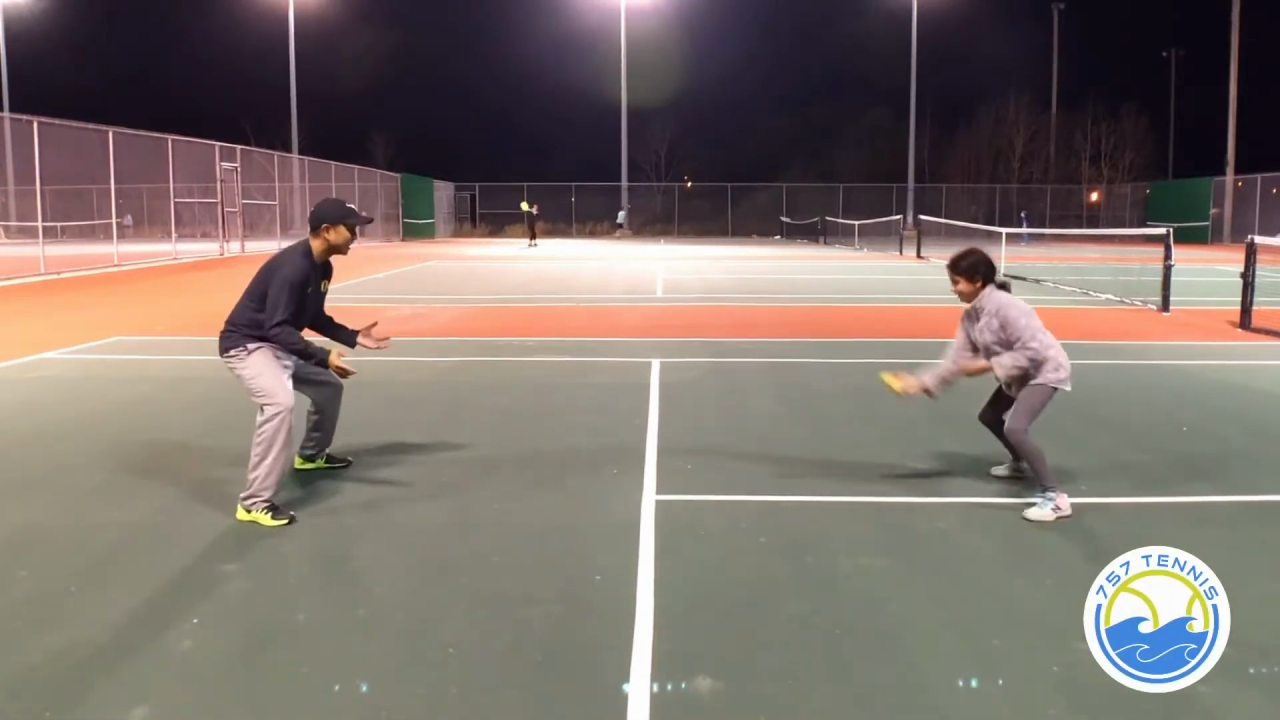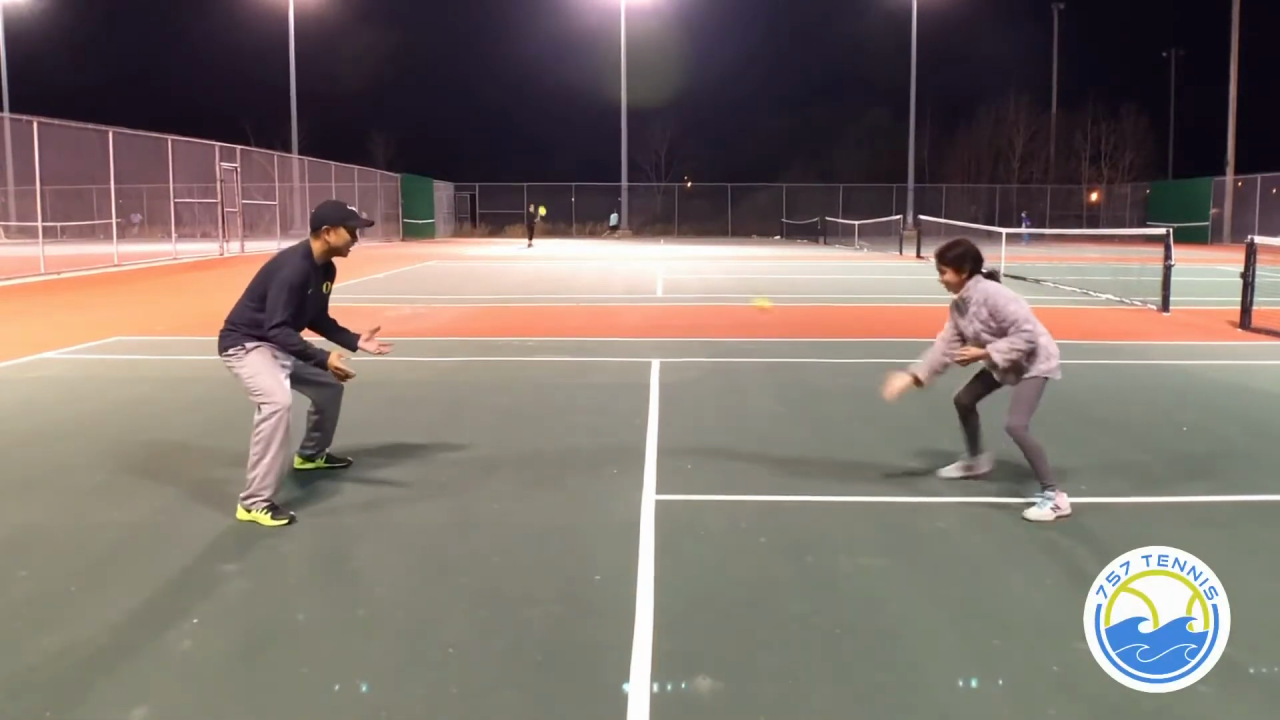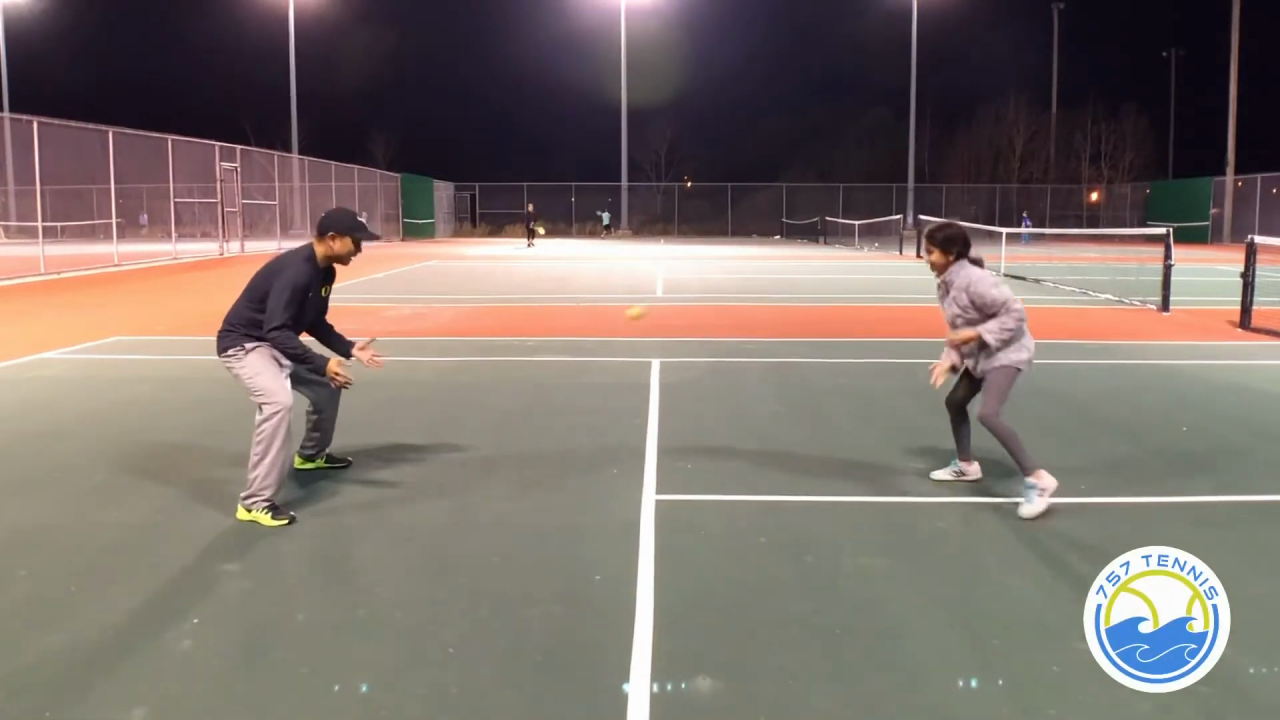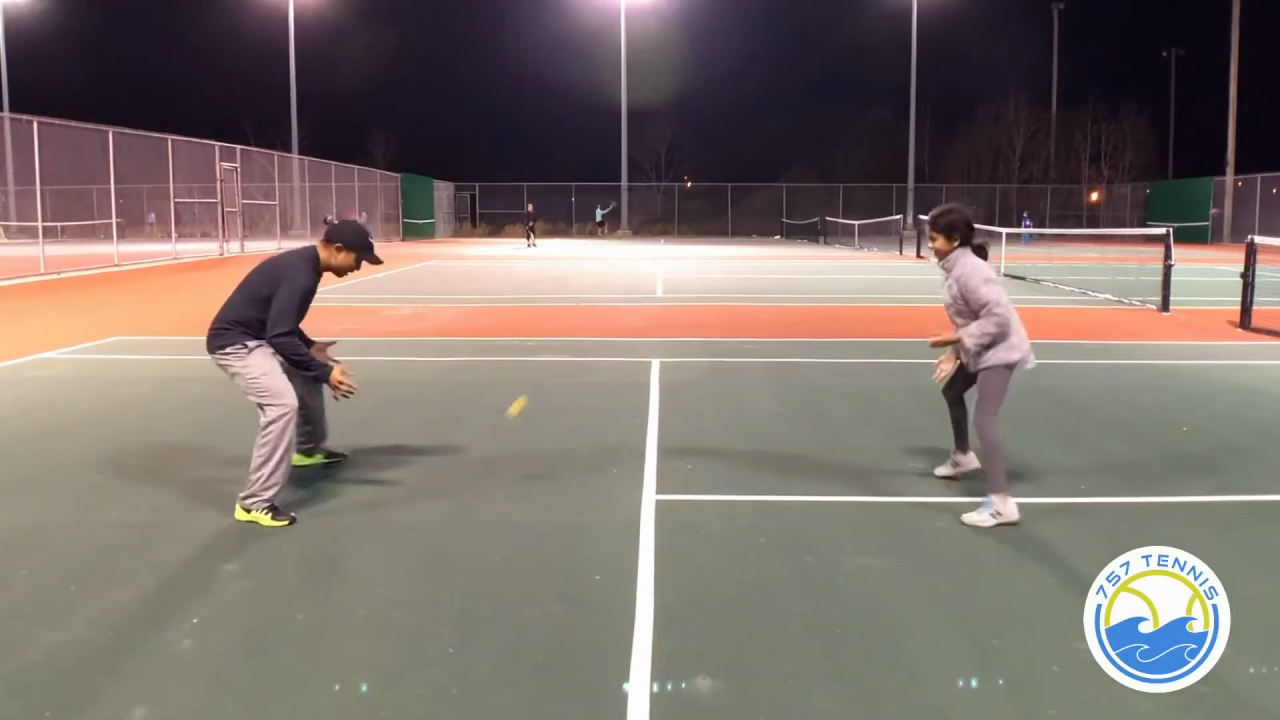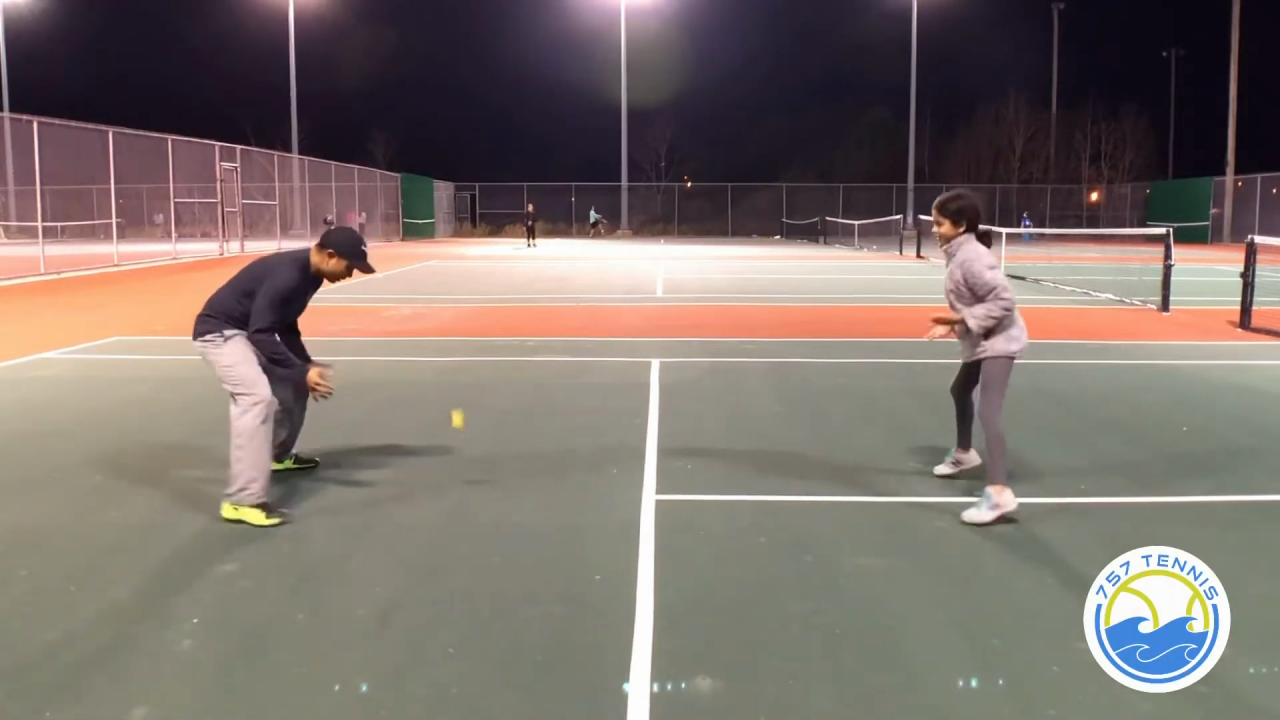
dt=0.2s
person 1, frame 1
left shoulder: (323, 267)
right shoulder: (293, 267)
left elbow: (312, 316)
right elbow: (278, 328)
left wrist: (353, 337)
right wrist: (324, 356)
left hip: (279, 344)
right hip: (246, 344)
left knee: (329, 385)
right knee: (279, 403)
left ankle: (312, 454)
right ankle: (255, 502)
person 1, frame 2
left shoulder: (326, 269)
right shoulder: (293, 268)
left elbow: (316, 318)
right elbow: (276, 329)
left wrist: (354, 340)
right wrist: (323, 359)
left hip: (280, 344)
right hip: (246, 343)
left knee: (329, 385)
right knee: (277, 402)
left ankle: (311, 454)
right ankle: (255, 502)
person 1, frame 3
left shoulder: (325, 272)
right shoulder: (295, 271)
left elbow: (314, 321)
right elbow: (275, 331)
left wrist: (348, 348)
right wrist: (322, 363)
left hip: (277, 344)
right hip: (244, 343)
left knee: (328, 384)
right knee: (278, 403)
left ankle: (312, 454)
right ankle: (256, 502)
person 1, frame 4
left shoulder: (310, 265)
right shoulder: (299, 275)
right elbow: (280, 337)
left wrist: (309, 347)
right wrist: (324, 370)
left hip: (256, 337)
right hip: (235, 341)
left knee: (309, 378)
right knee: (284, 404)
left ankle: (308, 449)
right ankle: (255, 502)
person 1, frame 5
left shoulder: (310, 274)
right shoulder: (286, 274)
left elbow: (286, 325)
right elbow: (261, 333)
left wrist: (304, 363)
right wrist: (302, 371)
left hip: (245, 333)
right hip: (220, 333)
left knee: (294, 385)
right knee: (257, 398)
left ankle: (278, 455)
right ankle: (243, 499)
person 2, frame 1
left shoulder: (1006, 307)
right shoulder: (972, 315)
left elbow: (1034, 351)
right elbow: (958, 358)
left wrist: (990, 365)
right wrist: (923, 382)
left hip: (1045, 370)
right hip: (1015, 372)
left knee: (1015, 430)
right knee: (988, 416)
left ankle: (1055, 498)
right ankle: (1020, 463)
person 2, frame 2
left shoulder: (993, 296)
right shoulder: (960, 306)
left elbow: (1027, 336)
right elbow: (946, 348)
left wrist: (984, 353)
right wrist: (912, 376)
left hip: (1034, 362)
right hip: (1003, 364)
left knee: (1016, 426)
right knee: (963, 401)
left ankle: (1054, 496)
right ankle: (975, 459)
person 2, frame 3
left shoulder: (974, 281)
right shoulder: (946, 286)
left elbow: (1015, 313)
right elbow: (960, 332)
left wrist: (977, 334)
right wrist: (949, 360)
left hip: (1007, 352)
right hip: (980, 354)
left knee: (988, 414)
right knee: (955, 401)
left ankle: (1037, 479)
right ankle: (966, 465)
person 2, frame 4
left shoulder: (969, 271)
right shoulder: (954, 269)
left elbow: (998, 319)
left wrist: (958, 339)
right wrist: (954, 353)
left hip: (1000, 350)
right hip: (981, 350)
left knee: (983, 422)
right knee: (950, 389)
left ankle: (1000, 502)
right ankle: (963, 456)
person 2, frame 5
left shoulder: (973, 257)
right shoulder: (959, 254)
left elbow: (1003, 301)
left wrist: (962, 319)
right wrist: (953, 322)
left hip: (999, 341)
right hip: (982, 340)
left knee: (987, 412)
right knee: (960, 390)
left ankle: (999, 493)
right ankle: (965, 453)
